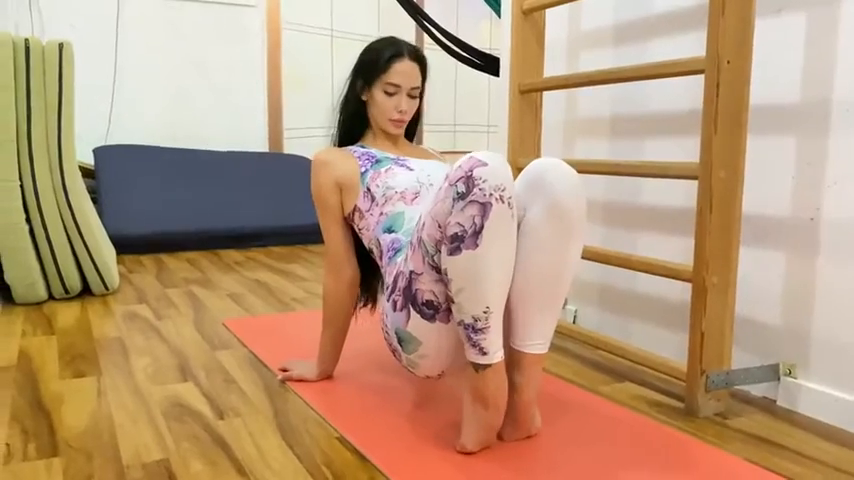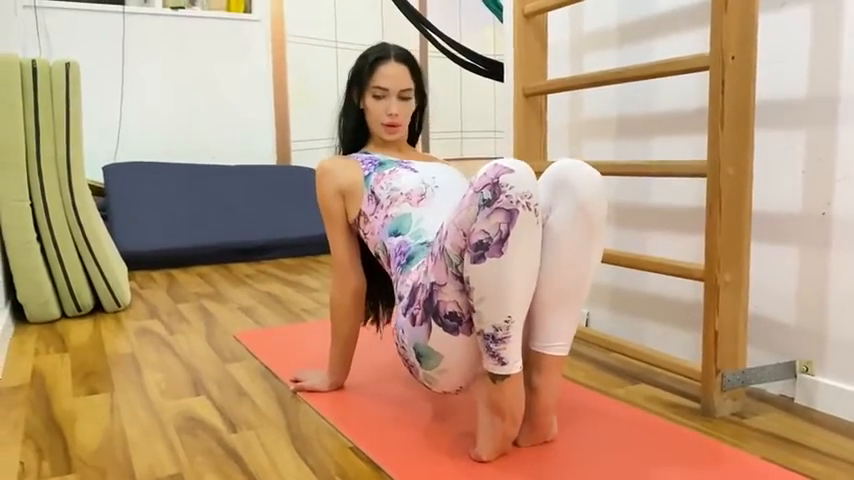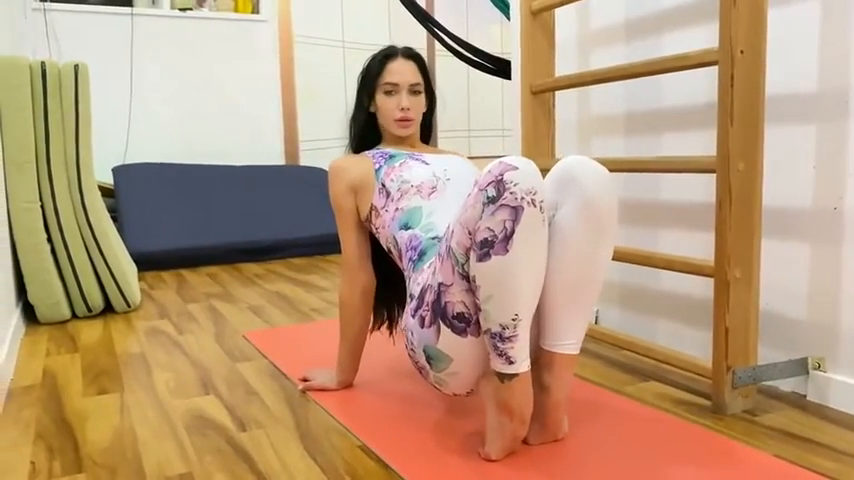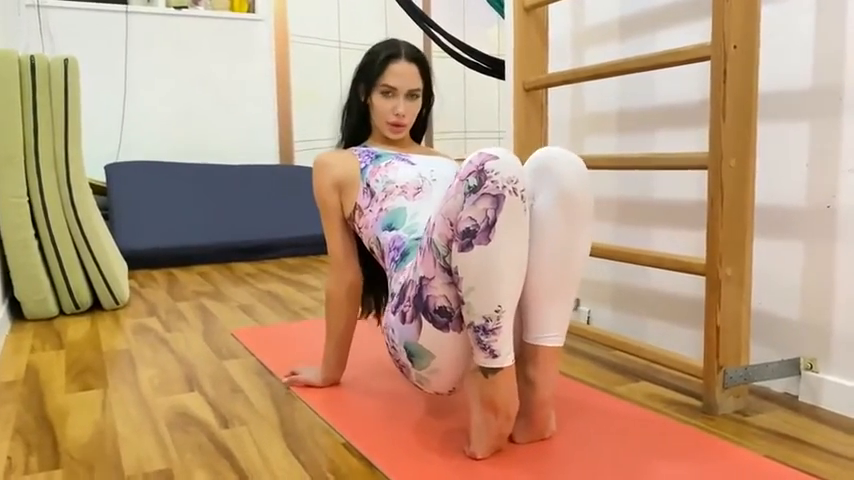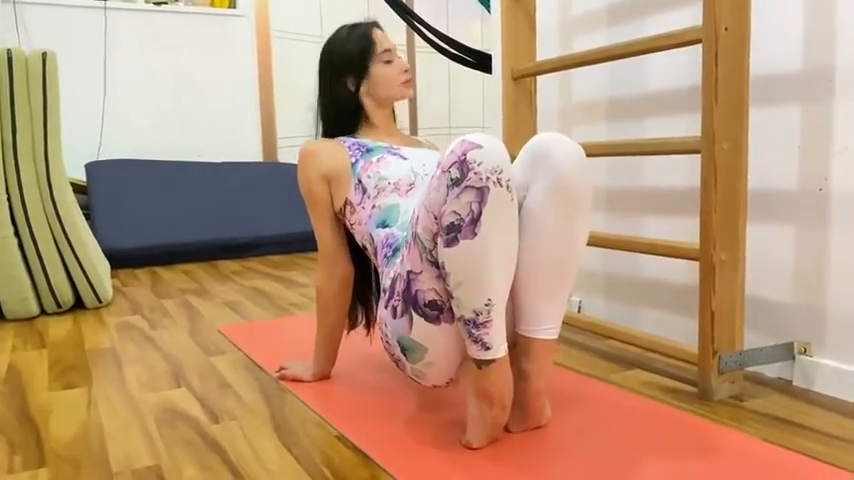
dt=1s
person 1, frame 1
left shoulder: (432, 157)
right shoulder: (334, 164)
right elbow: (342, 270)
left hip: (483, 302)
right hip: (420, 319)
left knee: (551, 176)
right knee: (482, 169)
left ankle: (522, 383)
right ankle: (484, 375)
person 1, frame 2
left shoulder: (440, 166)
right shoulder: (338, 173)
right elbow: (350, 280)
left hip: (503, 312)
right hip: (435, 328)
left knee: (573, 179)
right knee: (507, 177)
left ankle: (539, 391)
right ankle: (499, 389)
person 1, frame 3
left shoulder: (457, 161)
right shoulder: (352, 170)
right elbow: (359, 277)
left hip: (513, 315)
right hip: (447, 331)
left knee: (580, 175)
right knee: (512, 174)
left ankle: (549, 386)
right ankle: (507, 389)
person 1, frame 4
left shoulder: (443, 162)
right shoulder: (337, 166)
right elbow: (346, 275)
left hip: (497, 313)
right hip: (430, 329)
left knee: (555, 164)
right knee: (493, 166)
left ankle: (536, 383)
right ankle: (492, 384)
person 1, frame 5
left shoulder: (426, 150)
right shoulder: (324, 157)
right elbow: (336, 268)
left hip: (488, 307)
right hip: (426, 327)
left knee: (553, 151)
right knee: (477, 153)
left ankle: (529, 374)
right ankle: (488, 377)
